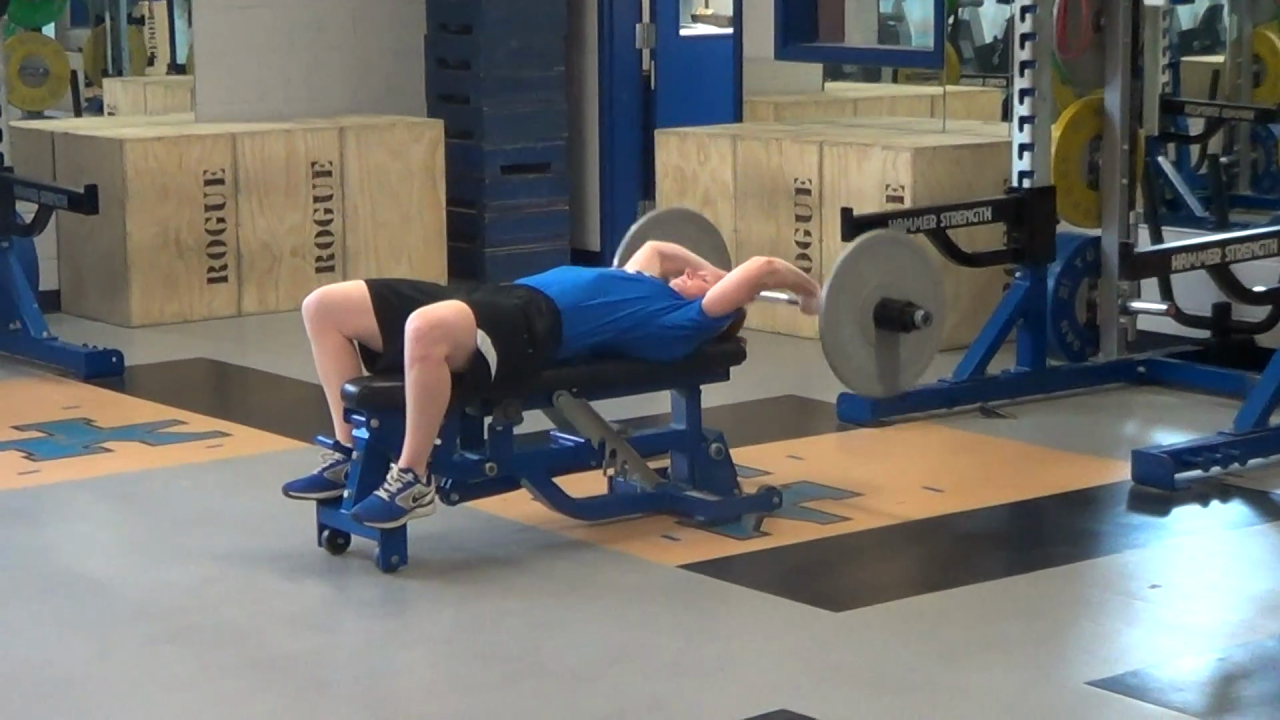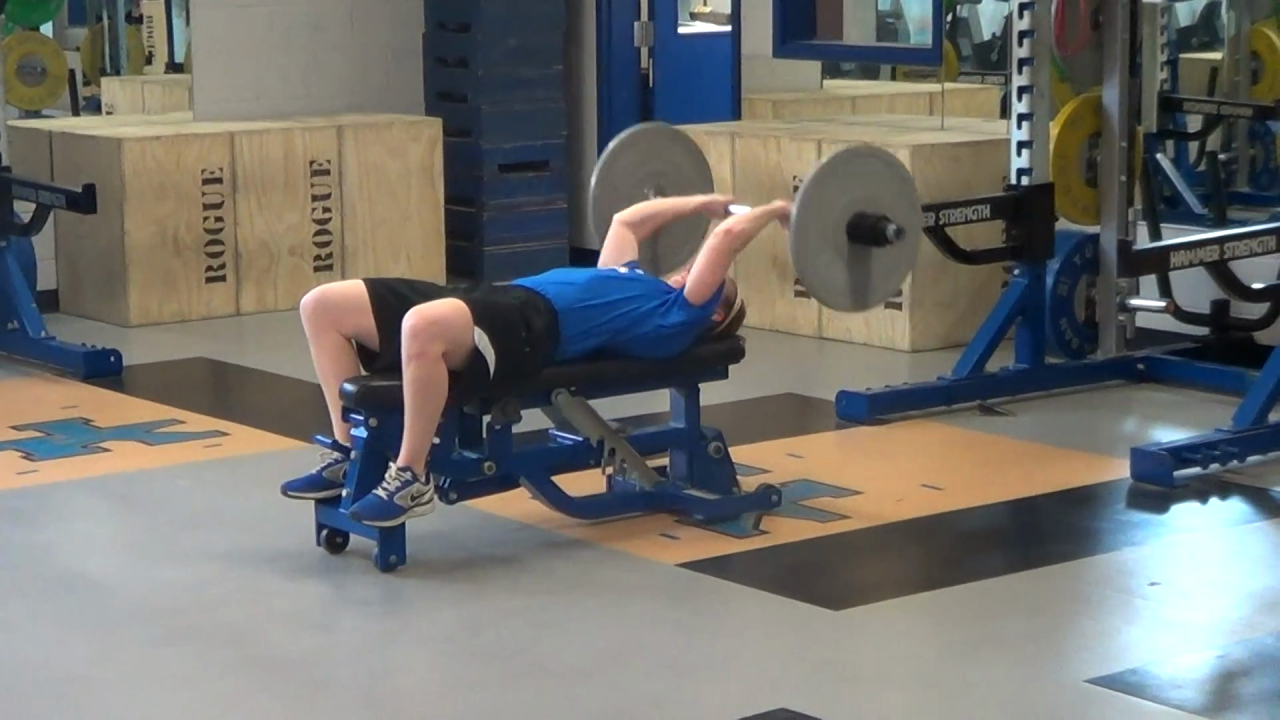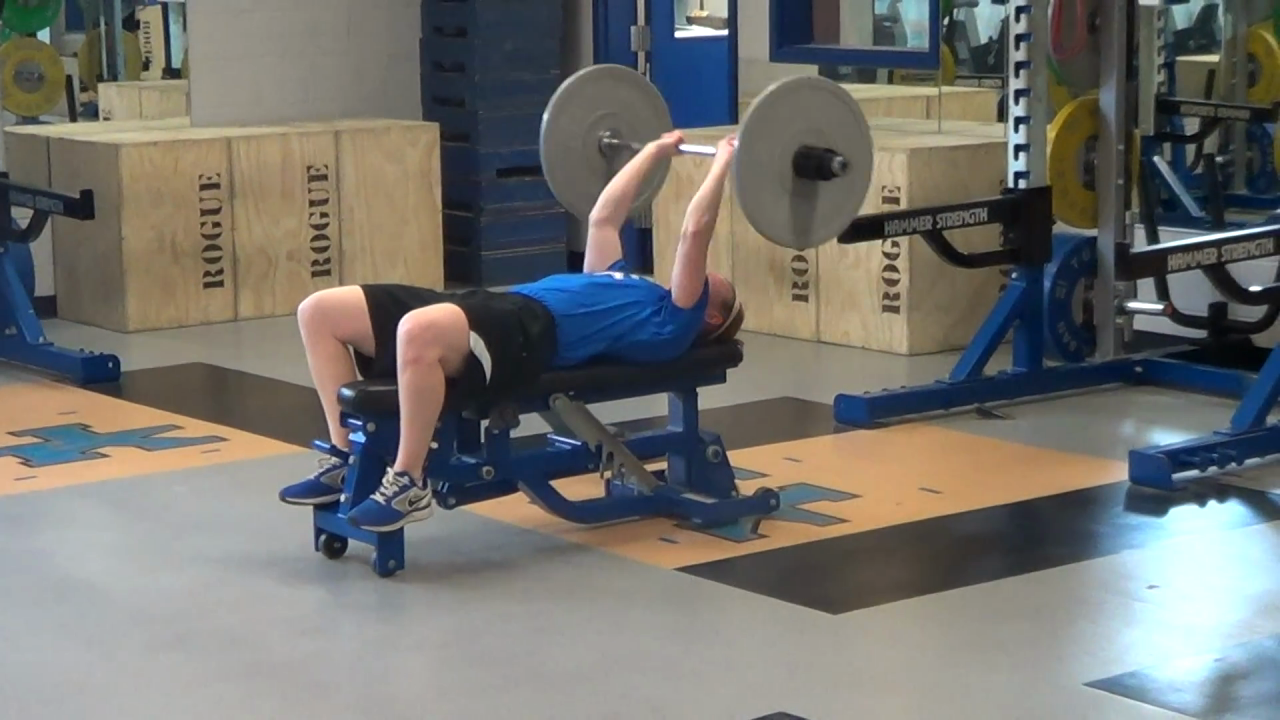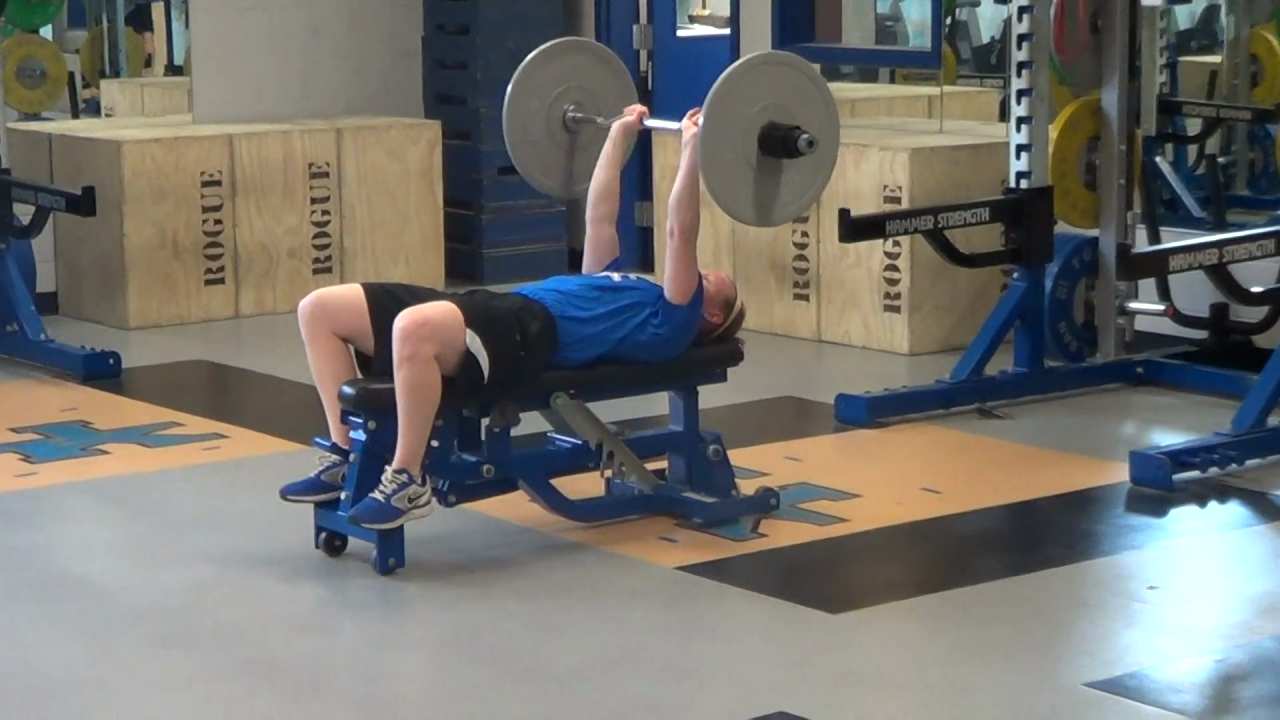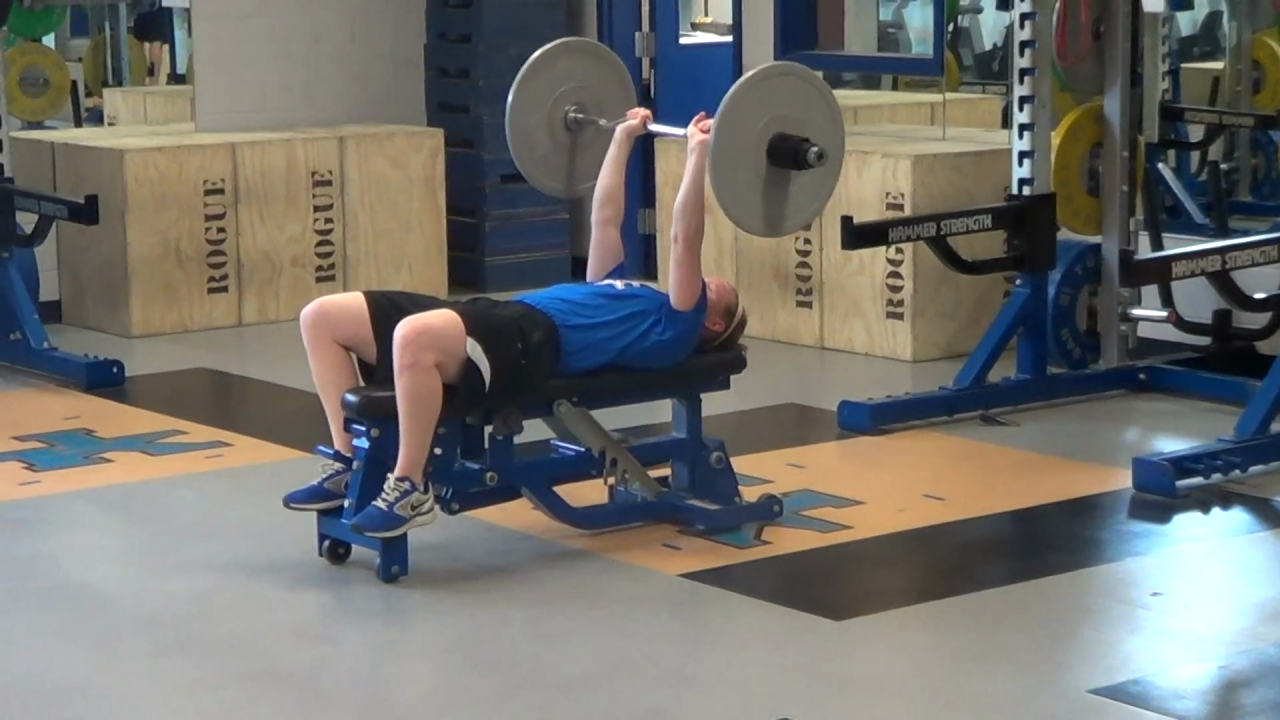
dt=0.3s
person 1, frame 1
left shoulder: (682, 324)
right shoulder: (647, 294)
left elbow: (759, 269)
right elbow: (654, 247)
left wrist: (806, 285)
right wrist: (739, 271)
left hip: (536, 324)
right hip: (501, 299)
left knee: (425, 329)
right knee: (324, 305)
left ankle: (411, 478)
right ankle: (350, 453)
person 1, frame 2
left shoulder: (677, 319)
right shoulder: (632, 283)
left elbow: (725, 237)
right elbow: (626, 220)
left wrist: (773, 210)
right wrist: (706, 201)
left hip: (531, 324)
right hip: (496, 298)
left knee: (422, 325)
right knee: (322, 305)
left ankle: (410, 477)
right ankle: (348, 452)
person 1, frame 3
left shoulder: (673, 324)
right shoulder: (627, 288)
left elbow: (695, 234)
right elbow: (603, 220)
left wrist: (724, 165)
right wrist: (654, 152)
left hip: (530, 332)
right hip: (496, 306)
left knee: (418, 331)
right knee: (319, 311)
left ankle: (408, 484)
right ankle: (345, 461)
person 1, frame 4
left shoulder: (672, 324)
right shoulder: (625, 289)
left elbow: (681, 234)
right elbow: (600, 219)
left wrist: (691, 148)
right wrist: (620, 135)
left hip: (528, 333)
right hip: (495, 307)
left knee: (415, 329)
right knee: (319, 309)
left ankle: (407, 482)
right ankle: (346, 456)
person 1, frame 5
left shoulder: (674, 329)
right shoulder: (625, 296)
left elbow: (685, 240)
right elbow: (605, 221)
left wrist: (696, 153)
right wrist: (622, 137)
left hip: (532, 342)
right hip: (498, 315)
left knee: (415, 338)
right knee: (321, 317)
left ankle: (410, 489)
right ankle: (349, 464)
